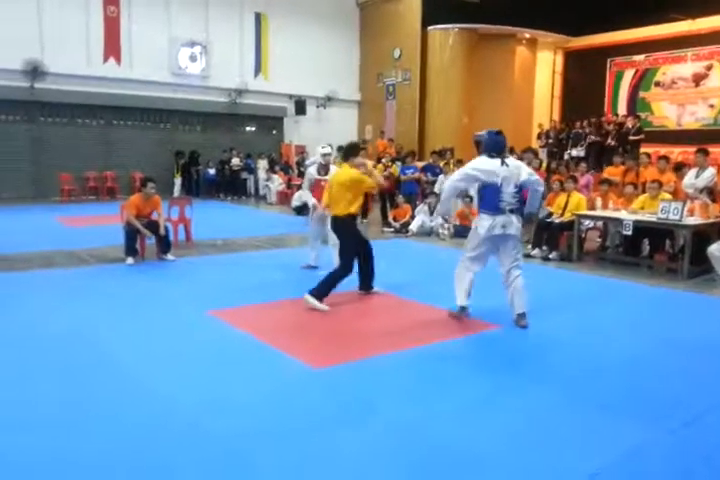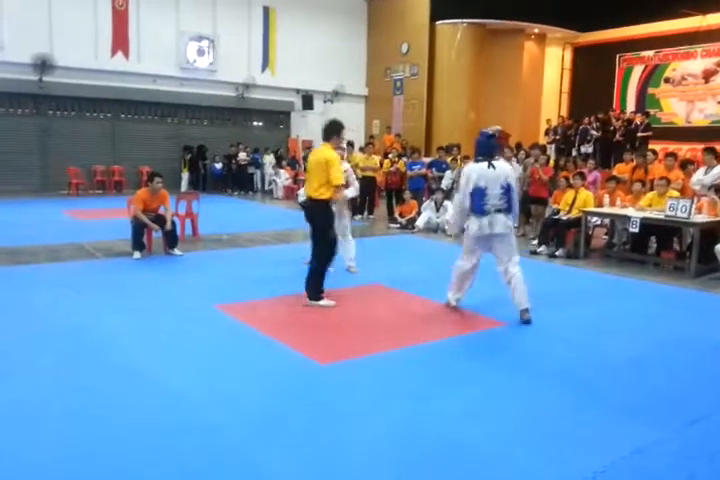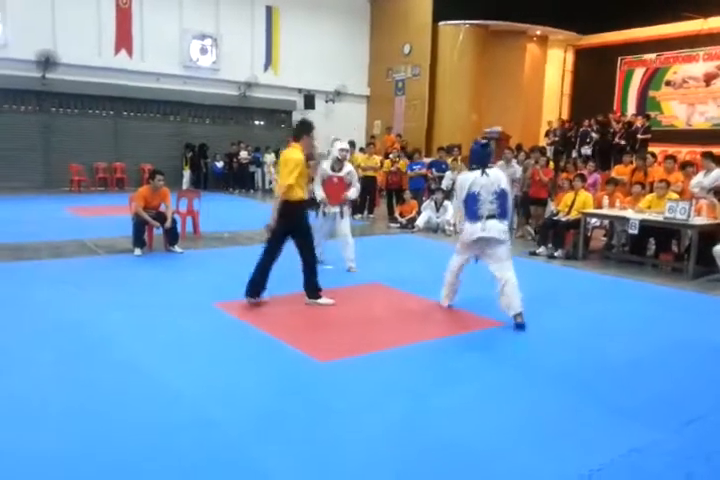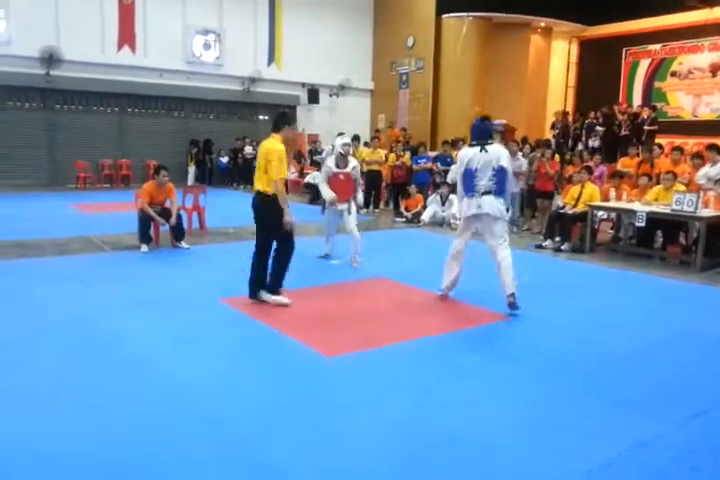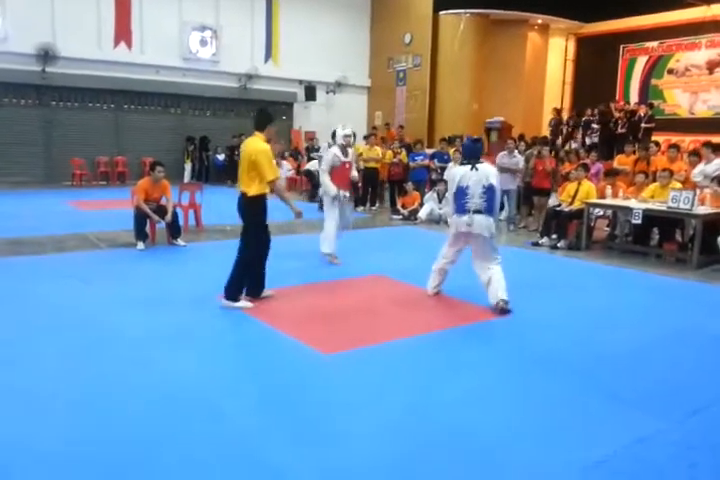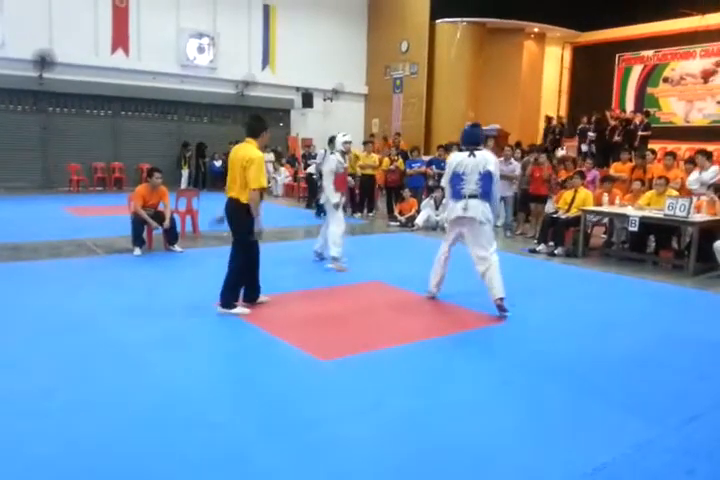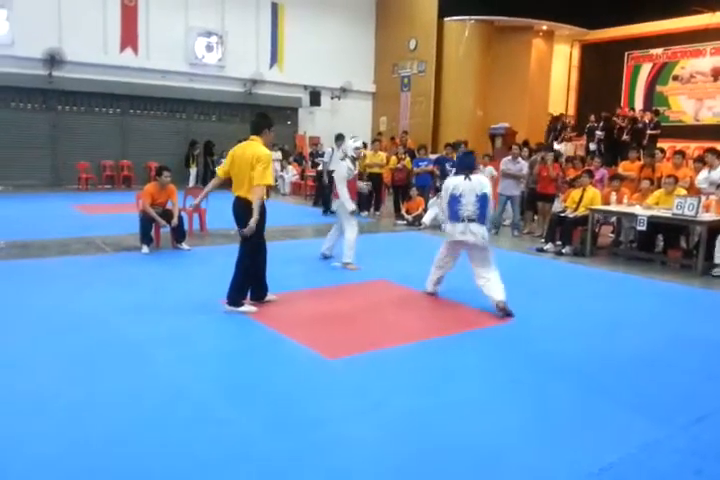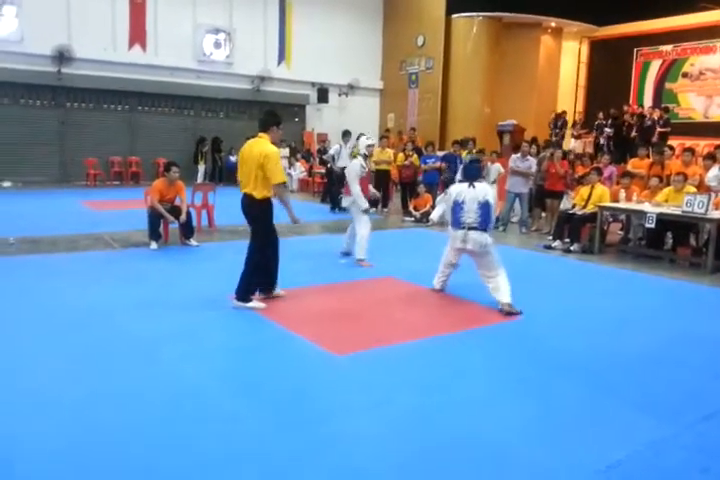
dt=0.3s
person 1, frame 1
left shoulder: (335, 175)
right shoulder: (354, 175)
left elbow: (325, 202)
right elbow: (379, 184)
right wrist: (368, 168)
left hip: (338, 221)
right hip: (346, 222)
left knee: (365, 249)
right knee: (346, 265)
left ankle: (366, 286)
right ankle: (315, 294)
person 1, frame 2
left shoulder: (315, 153)
right shoulder: (332, 156)
right elbow: (337, 187)
left hip: (311, 204)
right hip: (320, 207)
left knee: (326, 248)
right knee: (324, 251)
left ankle: (313, 286)
right ankle: (314, 296)
person 1, frame 3
left shoulder: (287, 153)
right shoulder: (297, 157)
right elbow: (283, 187)
right wrist: (275, 216)
left hip: (285, 208)
right hip: (294, 208)
left knee: (271, 251)
right knee: (308, 253)
left ankle: (253, 292)
right ankle: (313, 295)
person 1, frame 4
left shoulder: (265, 144)
right shoulder: (278, 148)
right elbow: (278, 183)
right wrist: (287, 212)
left hip: (259, 199)
right hip: (270, 201)
left knee: (263, 246)
right knee: (286, 244)
left ankle: (256, 291)
right ankle: (272, 290)
person 1, frame 5
left shoulder: (248, 143)
right shoulder: (262, 148)
right elbow: (274, 182)
left wrist: (274, 154)
right wrist: (292, 206)
left hip: (246, 199)
right hip: (254, 202)
left knee: (259, 245)
right knee: (250, 248)
left ankle: (255, 289)
right ankle: (232, 295)
person 1, frame 6
left shoulder: (236, 150)
right shoulder: (256, 155)
right elbow: (254, 191)
left wrist: (226, 211)
right wrist: (257, 221)
left hip: (232, 204)
right hip: (244, 208)
left knee: (251, 252)
right knee: (241, 255)
left ankle: (252, 295)
right ankle: (227, 303)
person 1, frame 7
left shoulder: (238, 149)
right shoulder: (263, 154)
left elbow: (219, 176)
right elbow: (259, 187)
left wrist: (200, 199)
right wrist: (255, 217)
left hip: (239, 203)
right hip: (251, 207)
left knee: (257, 250)
right knee: (249, 253)
left ankle: (259, 293)
right ankle: (234, 301)
person 1, frame 8
left shoulder: (247, 146)
right shoulder: (270, 151)
right elbow: (278, 186)
right wrist: (290, 212)
left hip: (248, 200)
right hip: (260, 204)
left knee: (270, 243)
right knee: (258, 249)
left ankle: (266, 288)
right ankle: (242, 296)
person 2, frame 1
left shoulder: (481, 164)
right shoulder: (517, 165)
left elbow: (454, 182)
right elbow: (538, 184)
left wrist: (443, 208)
right wrist: (531, 210)
left hip: (487, 223)
right hip: (511, 224)
left knee: (468, 263)
right knee: (513, 269)
left ankle: (462, 307)
right ankle: (520, 314)
person 2, frame 2
left shoulder: (470, 169)
right shoulder: (506, 168)
left elbow: (461, 201)
right elbow: (513, 199)
left wrist: (455, 225)
right wrist: (509, 221)
left hip: (478, 224)
right hip: (502, 223)
left knee: (466, 263)
right knee: (511, 267)
left ankle: (453, 300)
right ankle: (524, 310)
person 2, frame 3
left shoulder: (463, 178)
right shoulder: (500, 175)
left elbow: (460, 207)
right elbow: (508, 205)
right wrist: (503, 224)
left hip: (472, 229)
right hip: (497, 229)
left knee: (456, 263)
right knee: (505, 272)
left ankle: (445, 300)
right ankle: (517, 314)
person 2, frame 4
left shoulder: (464, 154)
right shoulder: (501, 152)
left elbow: (460, 185)
right elbow: (508, 182)
right wrist: (504, 204)
left hip: (470, 206)
right hip: (493, 206)
left knee: (458, 249)
right knee: (501, 250)
left ankle: (445, 289)
right ankle: (510, 295)
person 2, frame 5
left shoulder: (454, 172)
right shoulder: (491, 171)
left elbow: (452, 200)
right elbow: (496, 201)
right wrist: (491, 220)
left hip: (460, 222)
right hip: (483, 223)
left knee: (446, 256)
right knee: (491, 264)
left ankle: (433, 288)
right ankle: (500, 300)
person 2, frame 6
left shoulder: (453, 158)
right shoulder: (489, 158)
left elbow: (447, 187)
right elbow: (494, 189)
right wrist: (492, 212)
left hip: (456, 209)
right hip: (479, 209)
left knee: (445, 250)
right knee: (486, 255)
left ankle: (433, 290)
right ankle: (498, 298)
person 2, frame 7
left shoulder: (449, 182)
right shoulder: (484, 182)
left elbow: (444, 209)
right elbow: (488, 210)
right wrist: (482, 228)
left hip: (455, 230)
right hip: (477, 231)
left knee: (442, 261)
right knee: (486, 271)
left ankle: (431, 287)
right ankle: (500, 301)
person 2, frame 8
left shoulder: (453, 189)
right shoulder: (488, 190)
left elbow: (448, 215)
right elbow: (490, 217)
left hip: (458, 235)
right hip: (479, 237)
left knee: (449, 260)
right knee: (495, 273)
left ankle: (438, 285)
right ankle: (506, 304)
person 3, frame 1
left shoulder: (335, 171)
right shoulder: (311, 171)
right elbow: (305, 189)
right wrist: (312, 201)
right hip: (316, 210)
left knee: (335, 238)
right knee: (314, 237)
right ankle: (312, 262)
person 3, frame 2
left shoulder: (346, 168)
left elbow: (355, 187)
left wrist: (345, 194)
left hip: (340, 206)
left knee: (345, 235)
left ankle: (350, 263)
person 3, frame 3
left shoulder: (349, 170)
right shoulder: (324, 167)
left elbow: (356, 187)
right elbow: (317, 184)
left wrist: (349, 195)
right wrist: (321, 196)
left hip: (342, 208)
right hip: (326, 206)
left knee: (345, 235)
right knee: (321, 233)
left ankle: (351, 264)
right ankle: (317, 256)
person 3, frame 4
left shoulder: (354, 164)
right shoulder: (329, 163)
left elbow: (358, 183)
right elbow: (322, 182)
left wrist: (359, 197)
right wrist: (329, 196)
left hip: (349, 203)
right hip: (333, 203)
left knee: (352, 229)
right knee: (330, 229)
left ankle: (355, 257)
right ankle: (327, 252)
person 3, frame 5
left shoulder: (350, 153)
right shoulder: (332, 153)
right elbow: (323, 173)
left wrist: (354, 175)
right wrist: (332, 191)
left hip: (345, 192)
right hip: (331, 193)
left knee: (345, 220)
right knee: (332, 220)
left ankle: (328, 246)
right ankle: (328, 252)
person 3, frame 6
left shoulder: (344, 158)
right shoulder: (333, 158)
right elbow: (327, 181)
left wrist: (348, 180)
right wrist: (334, 199)
left hip: (338, 196)
right hip: (332, 196)
left knee: (330, 223)
right knee: (338, 225)
left ankle: (319, 251)
right ankle: (335, 258)
person 3, frame 7
left shoulder: (353, 164)
right shoulder: (343, 165)
right elbow: (341, 188)
right wrist: (350, 207)
left hip: (347, 201)
right hip: (343, 202)
left knee: (339, 227)
right knee: (352, 229)
left ankle: (326, 251)
right ankle: (347, 261)
person 3, frame 8
left shoulder: (364, 162)
right shoulder: (355, 164)
right elbow: (354, 187)
left wrist: (372, 191)
right wrist: (364, 204)
left hip: (359, 199)
right hip: (354, 199)
left knee: (355, 225)
right knee: (364, 226)
left ankle: (347, 250)
right ankle: (360, 258)
